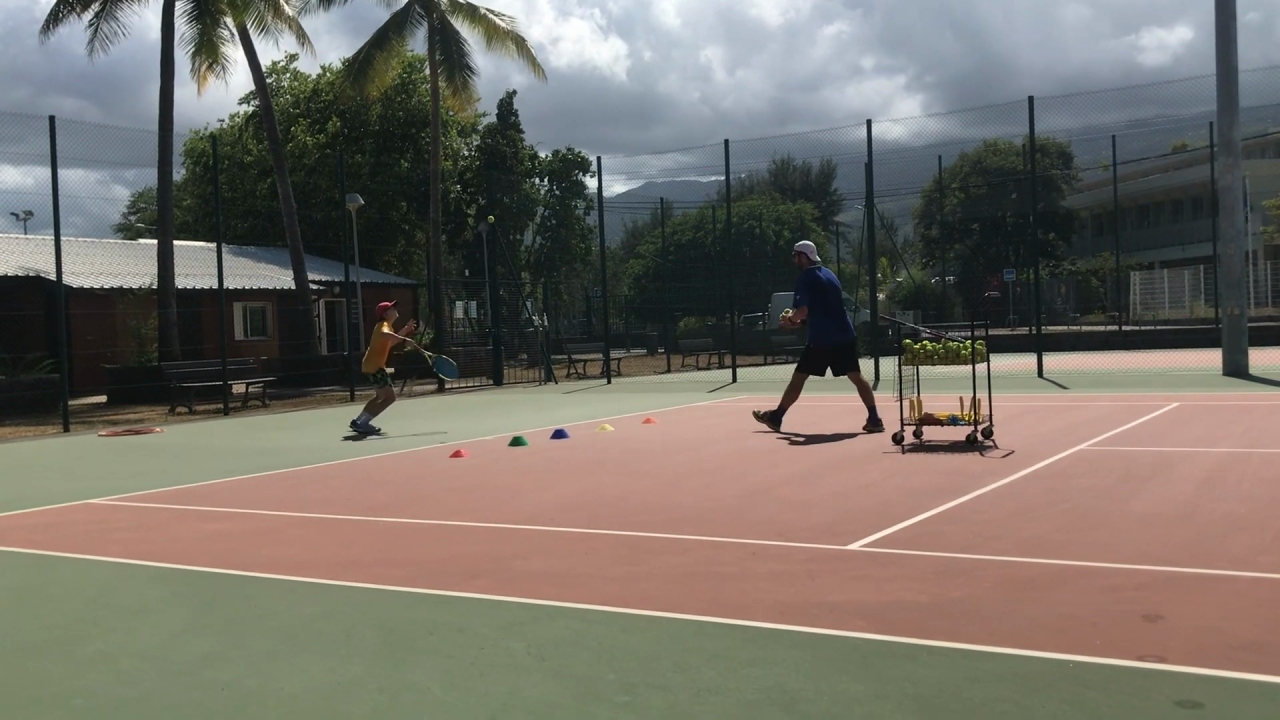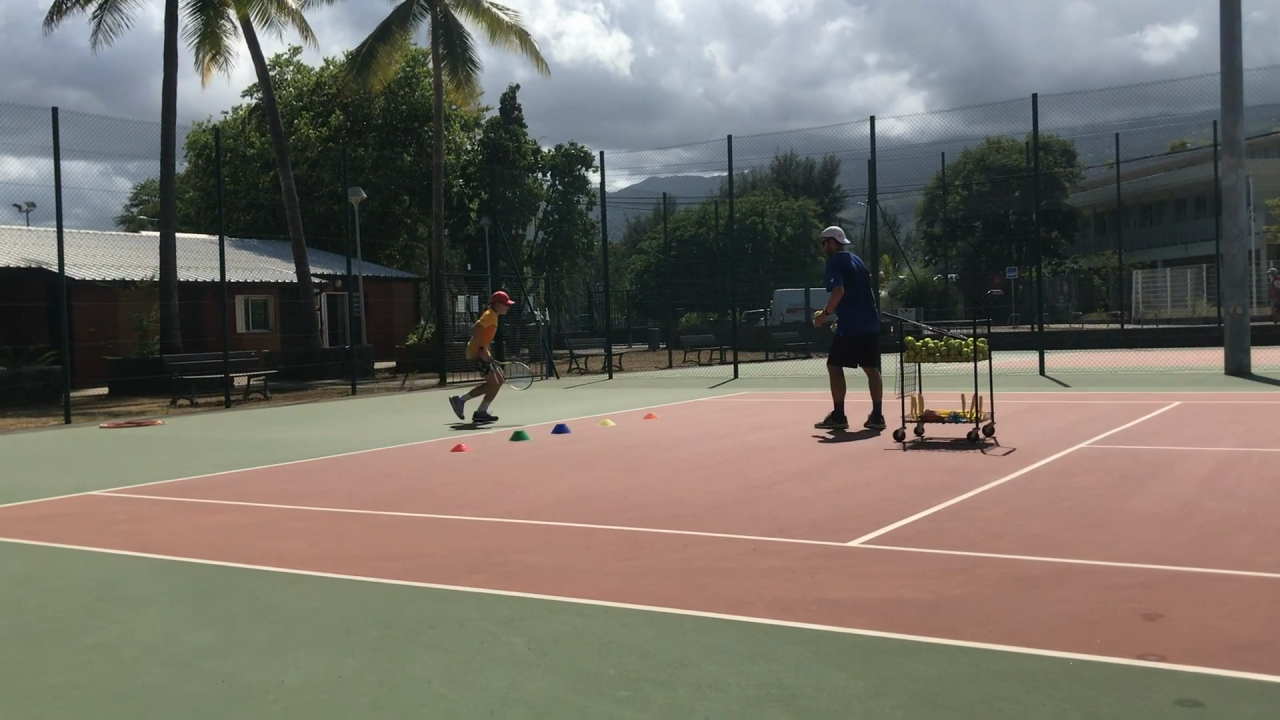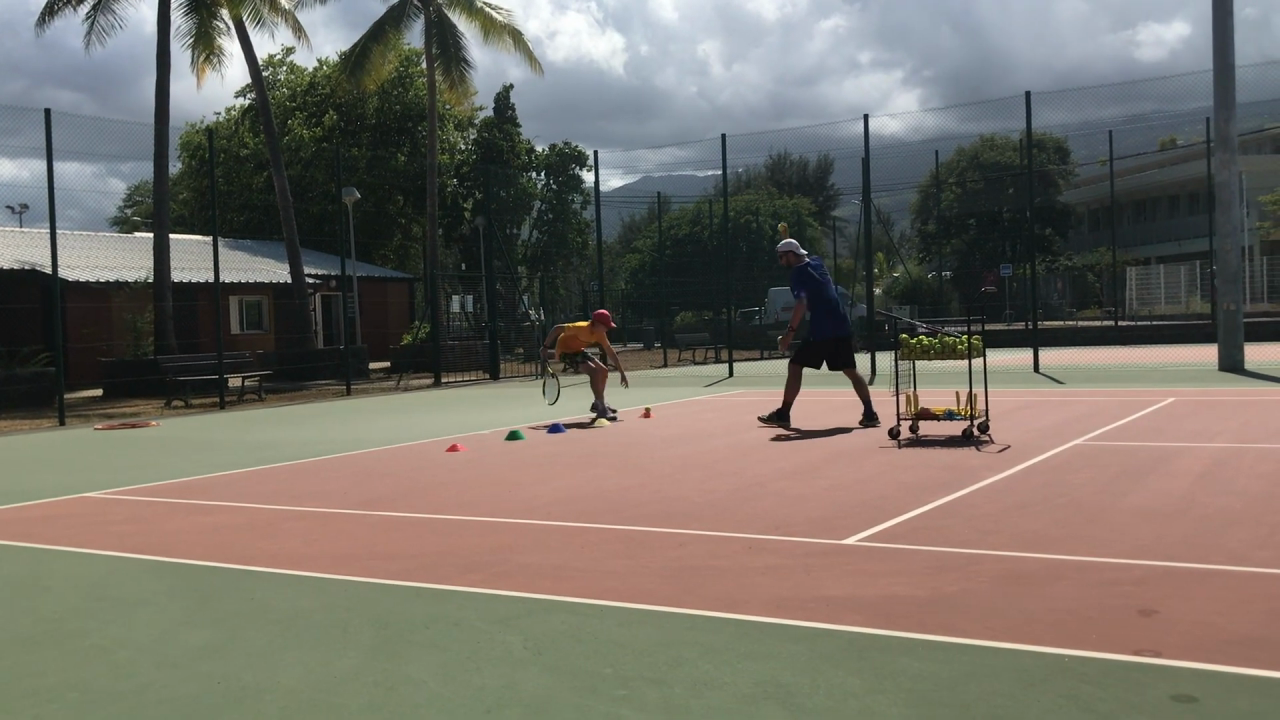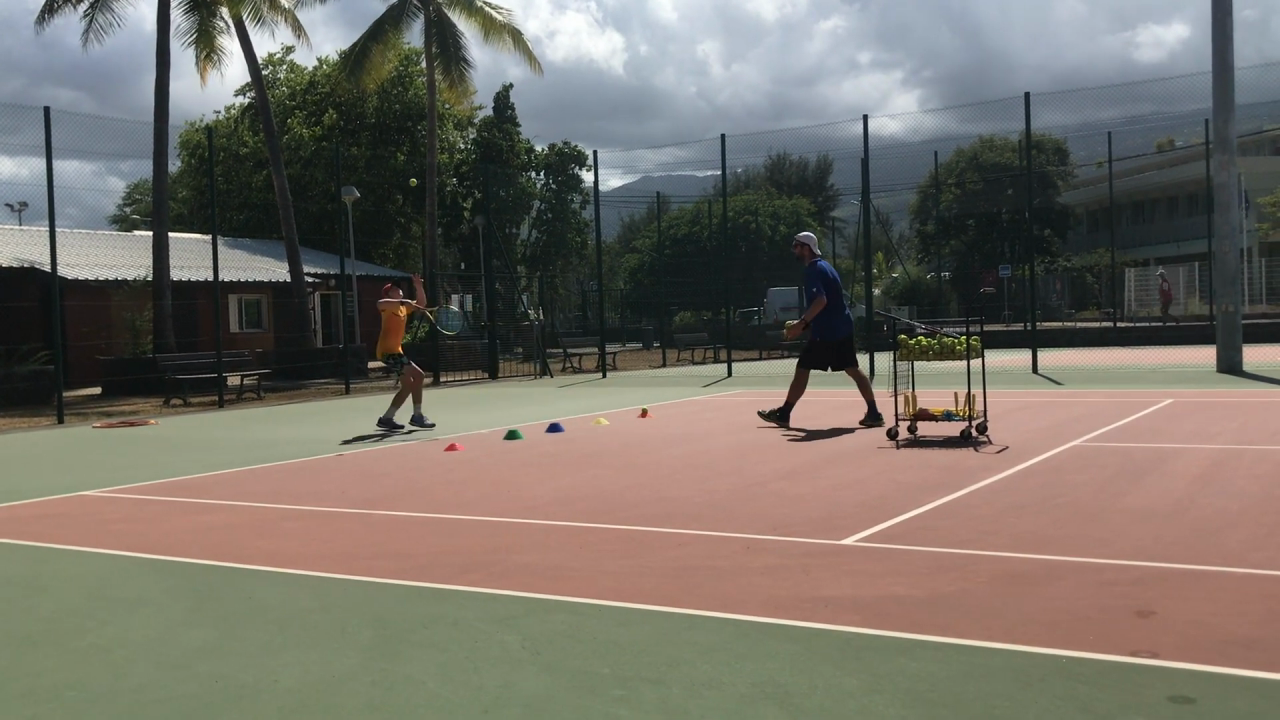
dt=1s
person 1, frame 1
left shoulder: (805, 278)
right shoulder: (829, 274)
left elbow: (802, 311)
left wrist: (790, 319)
right wrist: (801, 322)
left hip: (822, 338)
right hip: (845, 334)
left knee: (800, 375)
right knee: (855, 375)
left ankle: (776, 418)
right ankle: (874, 419)
person 1, frame 2
left shoulder: (834, 262)
right shoulder: (857, 261)
left elbow: (838, 291)
left wrist: (825, 313)
left hip: (850, 325)
right hip: (870, 323)
left knee: (835, 367)
right knee: (871, 368)
left ankle: (838, 416)
right ankle: (877, 416)
person 1, frame 3
left shoulder: (798, 274)
right shoulder: (817, 263)
left elbow: (801, 304)
left wrist: (790, 332)
left hip: (822, 330)
right hip: (842, 326)
left knee: (795, 366)
right knee: (850, 370)
left ankle: (782, 415)
right ankle: (869, 414)
person 1, frame 4
left shoulder: (813, 269)
right shoulder: (823, 266)
left elbow: (821, 300)
left wrist: (801, 324)
right wrist: (804, 324)
left hip: (826, 331)
right hip: (843, 328)
left knee: (802, 369)
right knee: (853, 369)
left ankle: (783, 414)
right ankle: (873, 413)
